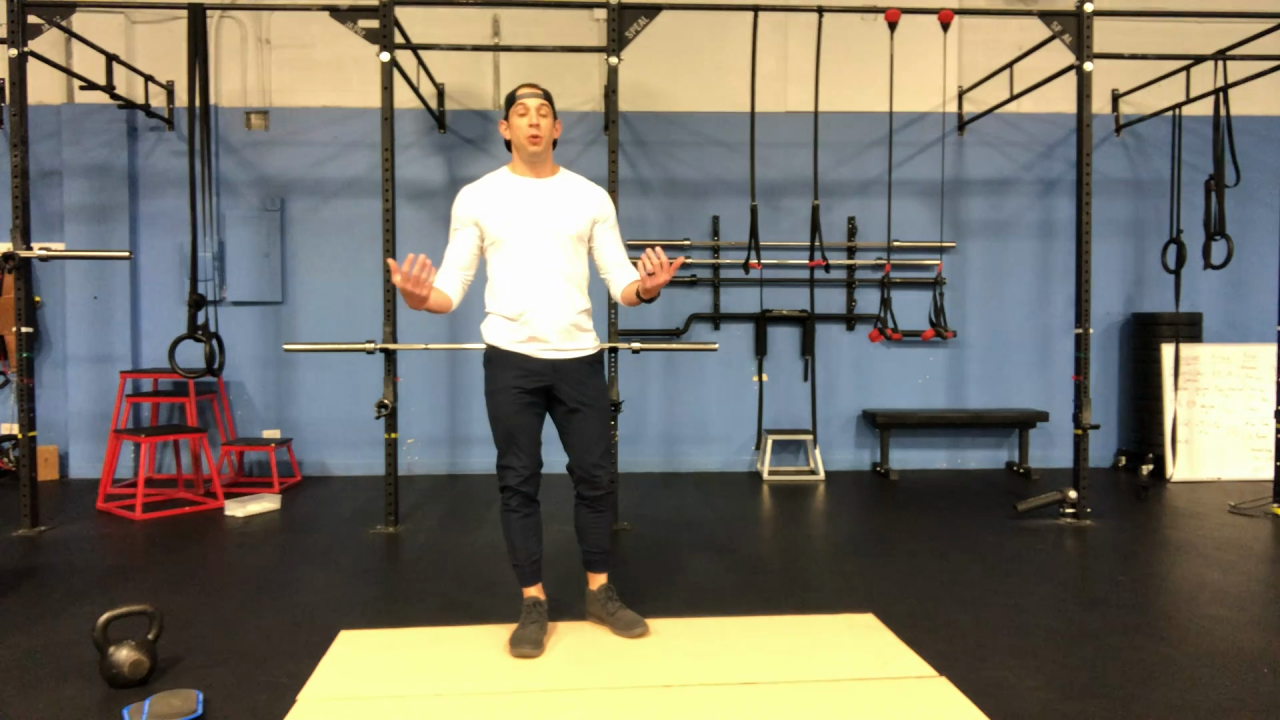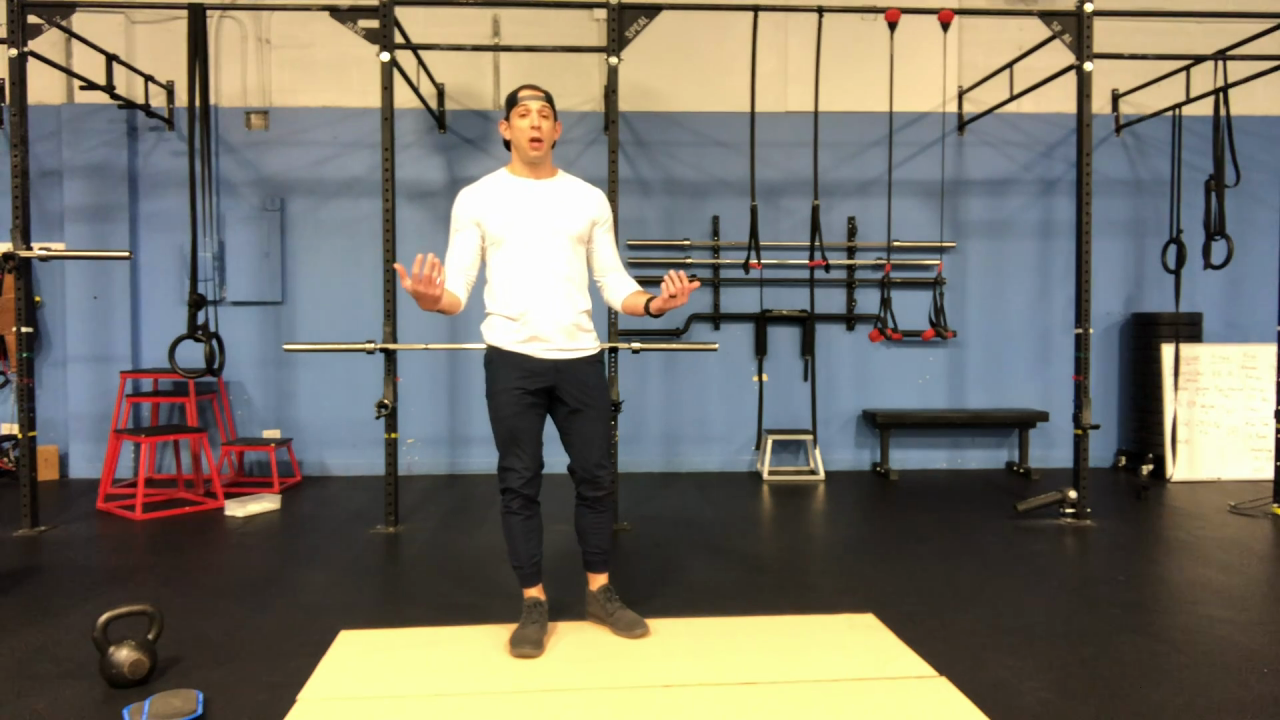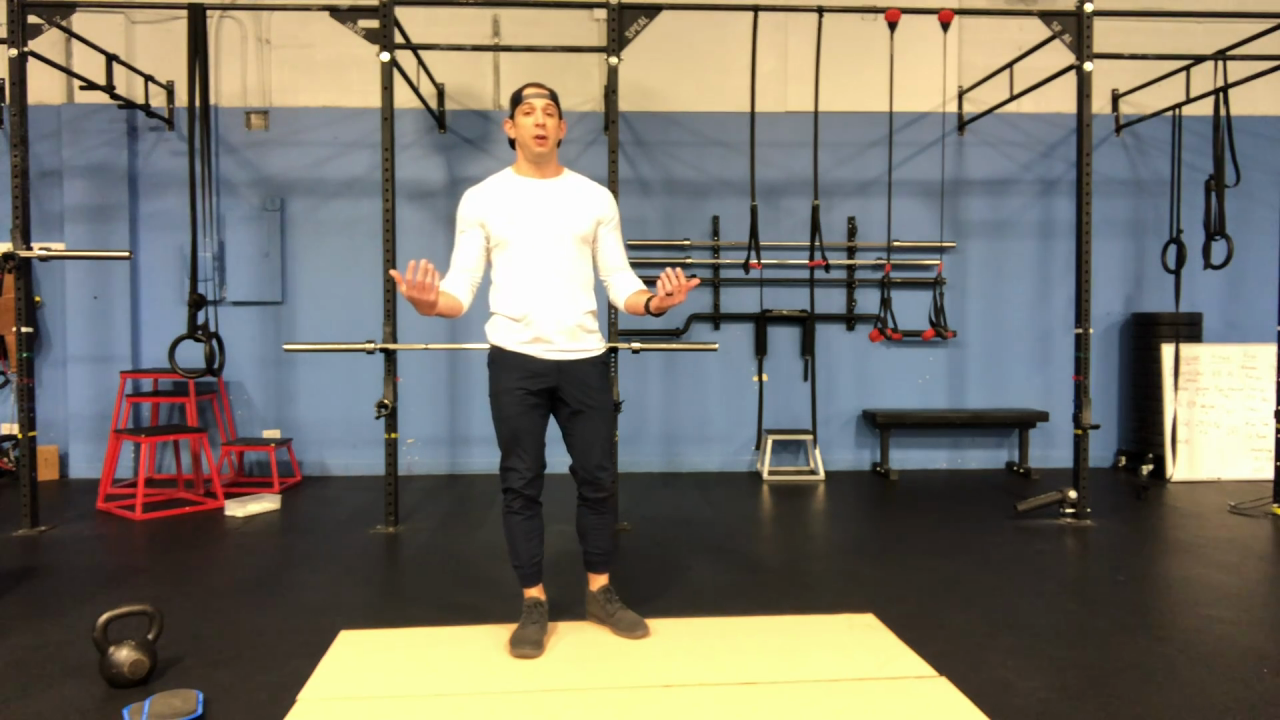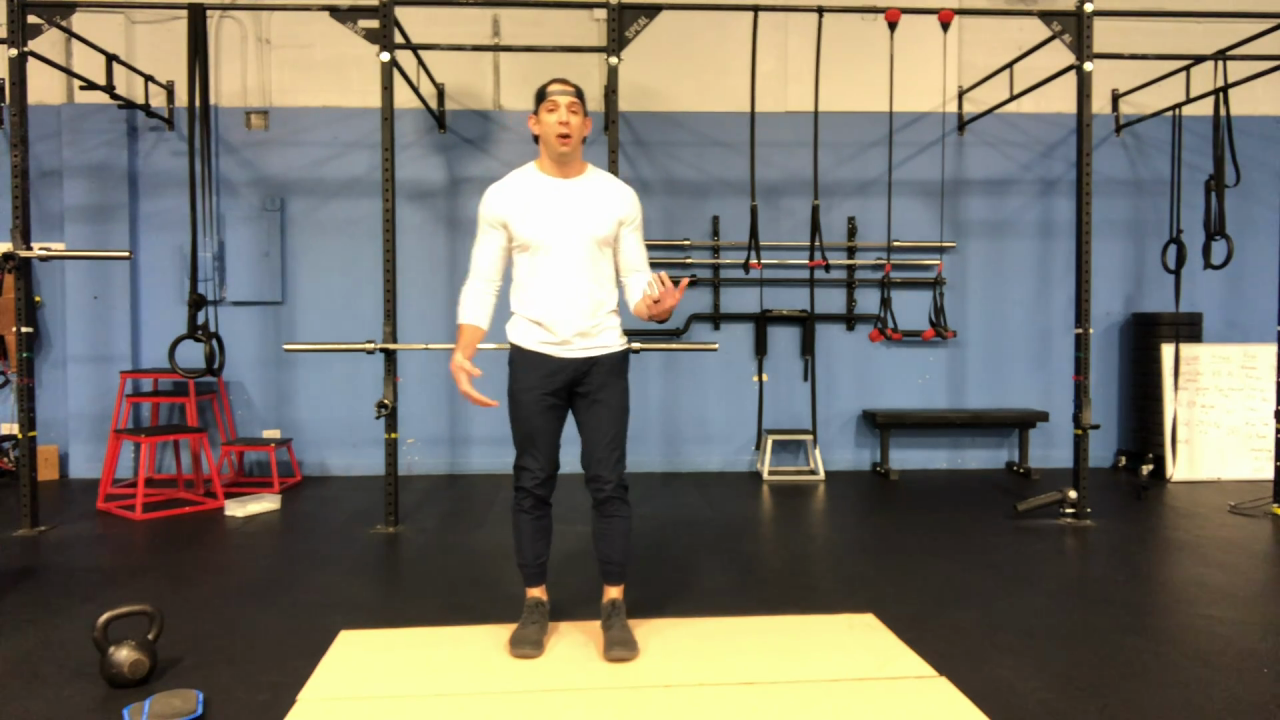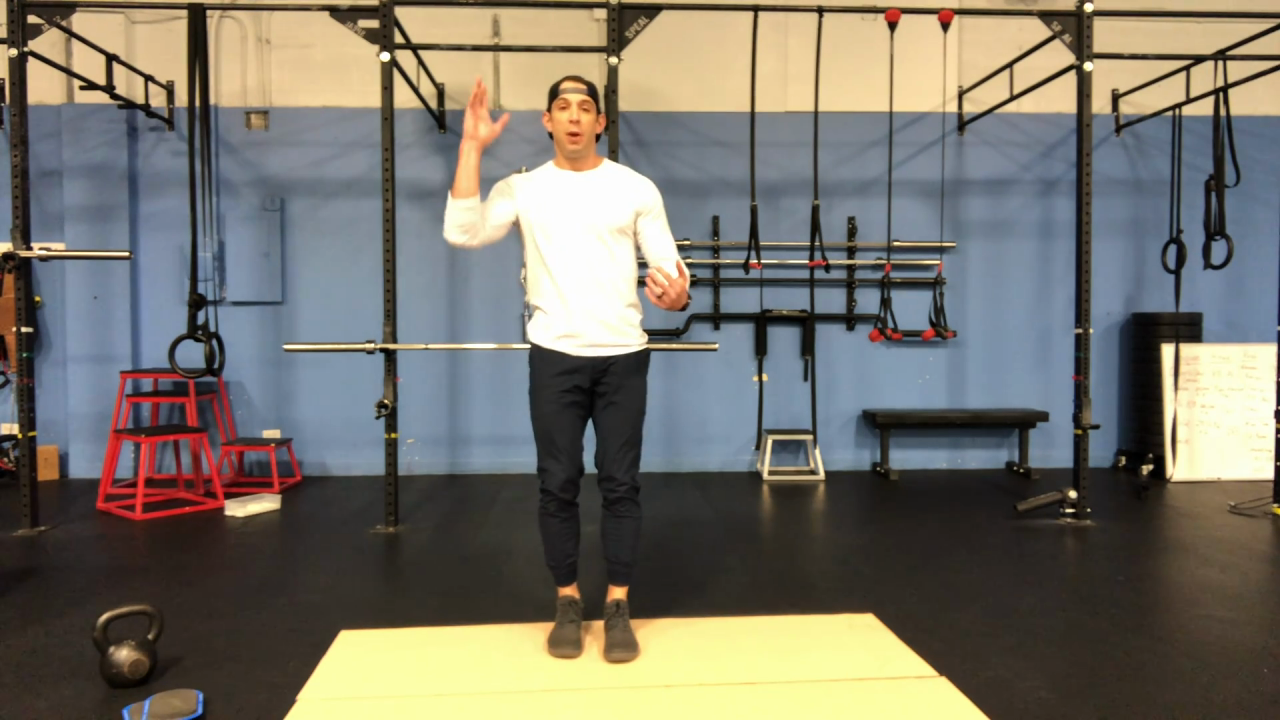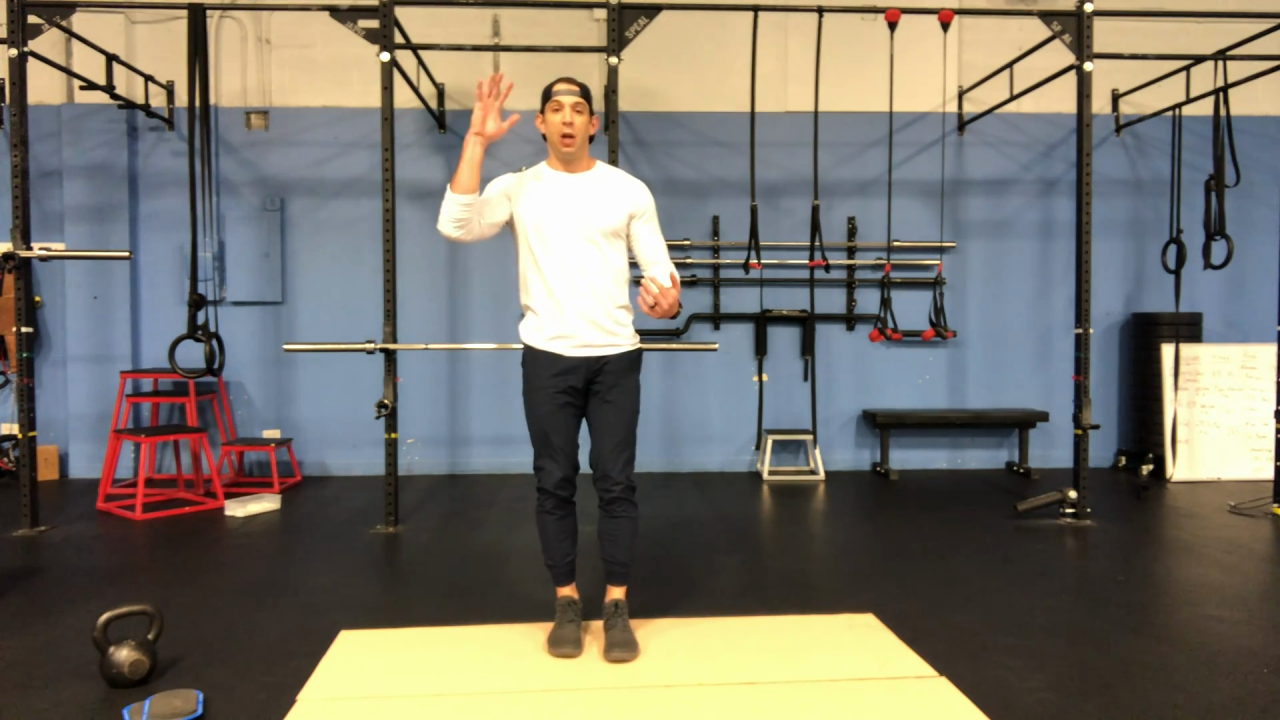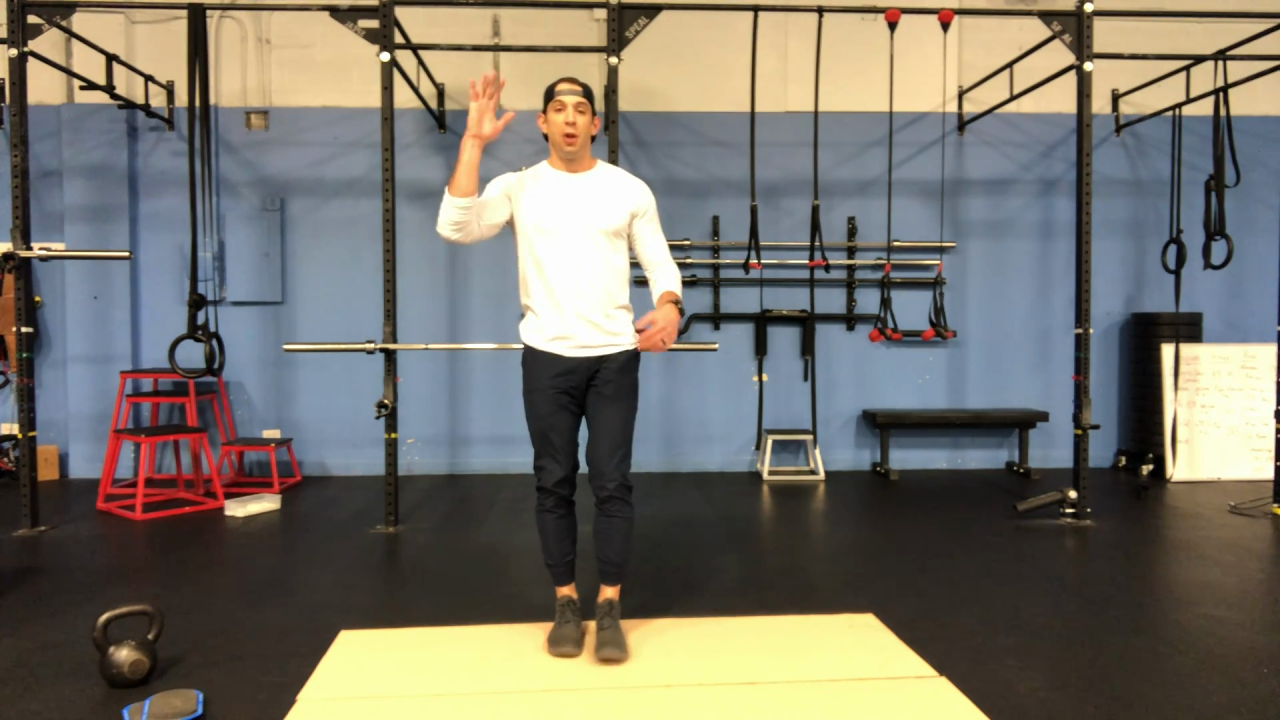
dt=0.5s
person 1, frame 1
left shoulder: (592, 196)
right shoulder: (476, 197)
left elbow: (618, 279)
right elbow: (453, 283)
left wrist: (648, 288)
right wrist: (421, 296)
left hip: (579, 358)
right hip: (511, 359)
left knee: (595, 477)
right knee: (518, 482)
left ankle: (599, 593)
right ankle: (533, 604)
person 1, frame 2
left shoulder: (589, 198)
right shoulder: (476, 198)
left elbow: (612, 281)
right elbow: (459, 289)
left wrist: (654, 304)
right wrist: (432, 298)
left hip: (580, 358)
right hip: (512, 359)
left knee: (595, 479)
right knee: (519, 483)
left ankle: (600, 593)
right ankle: (533, 604)
person 1, frame 3
left shoulder: (595, 197)
right shoulder: (481, 199)
left elbow: (618, 280)
right elbow: (462, 285)
left wrist: (654, 303)
right wrist: (431, 303)
left hip: (584, 359)
right hip: (516, 360)
left knee: (597, 480)
right knee: (522, 484)
left ankle: (600, 593)
right ankle: (534, 604)
person 1, frame 4
left shoulder: (618, 196)
right shoulder: (504, 196)
left elbow: (635, 279)
right elbow: (483, 284)
left wrist: (657, 306)
right wrist: (463, 351)
left hip: (603, 358)
right hip: (534, 358)
left knee: (608, 482)
right knee: (532, 483)
left ankle: (613, 608)
right ankle: (535, 604)
person 1, frame 5
left shoulder: (636, 187)
right shoulder: (523, 189)
left elbow: (667, 262)
right elbow: (462, 232)
left wrist: (678, 294)
right wrist: (473, 147)
left hip: (622, 356)
right hip: (555, 357)
left knee: (620, 483)
right knee: (558, 484)
left ankle: (617, 607)
right ankle: (568, 603)
person 1, frame 6
left shoulder: (629, 190)
right shoulder: (517, 188)
left elbow: (658, 266)
right elbow: (456, 225)
left wrist: (669, 301)
right wrist: (477, 140)
left hip: (615, 357)
right hip: (548, 358)
left knee: (616, 482)
right knee: (554, 483)
left ankle: (616, 607)
right ankle: (567, 603)
person 1, frame 7
left shoulder: (630, 189)
right shoulder: (517, 188)
left elbow: (660, 265)
right elbow: (455, 228)
left wrist: (668, 308)
right wrist: (473, 143)
left hip: (614, 357)
right hip: (548, 358)
left knee: (611, 481)
right knee: (554, 482)
left ankle: (609, 607)
right ankle: (565, 603)
